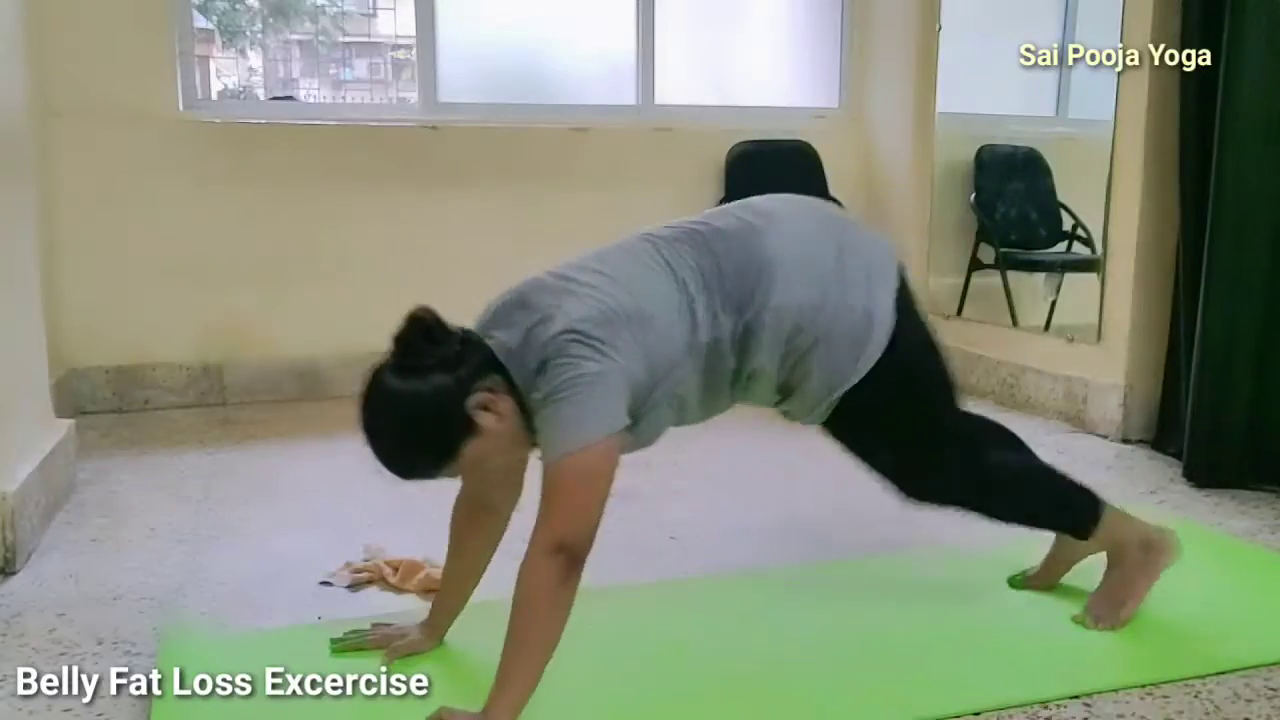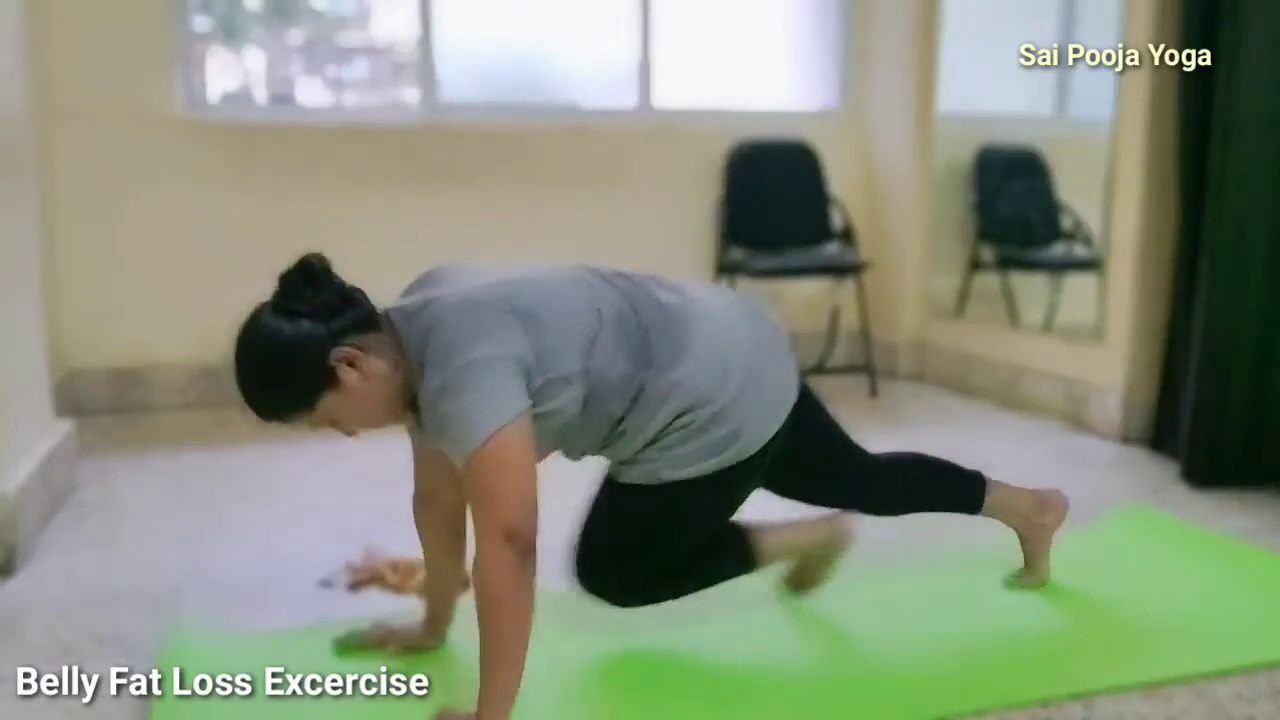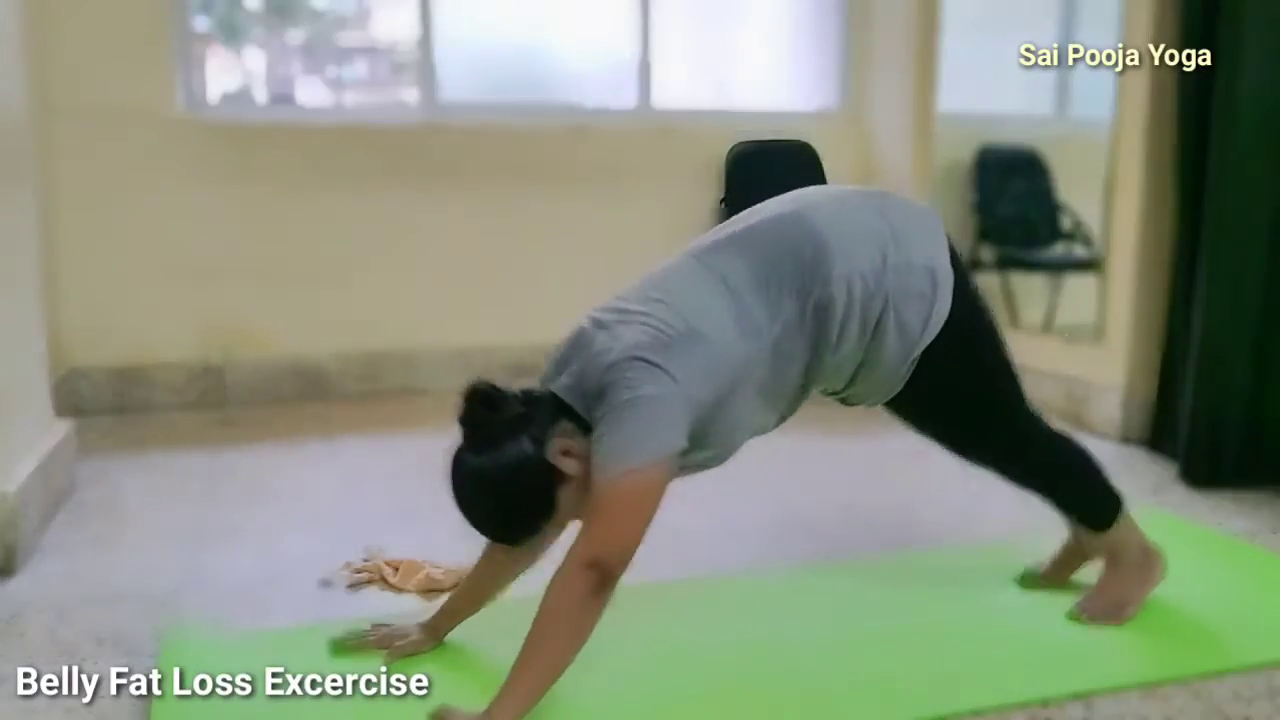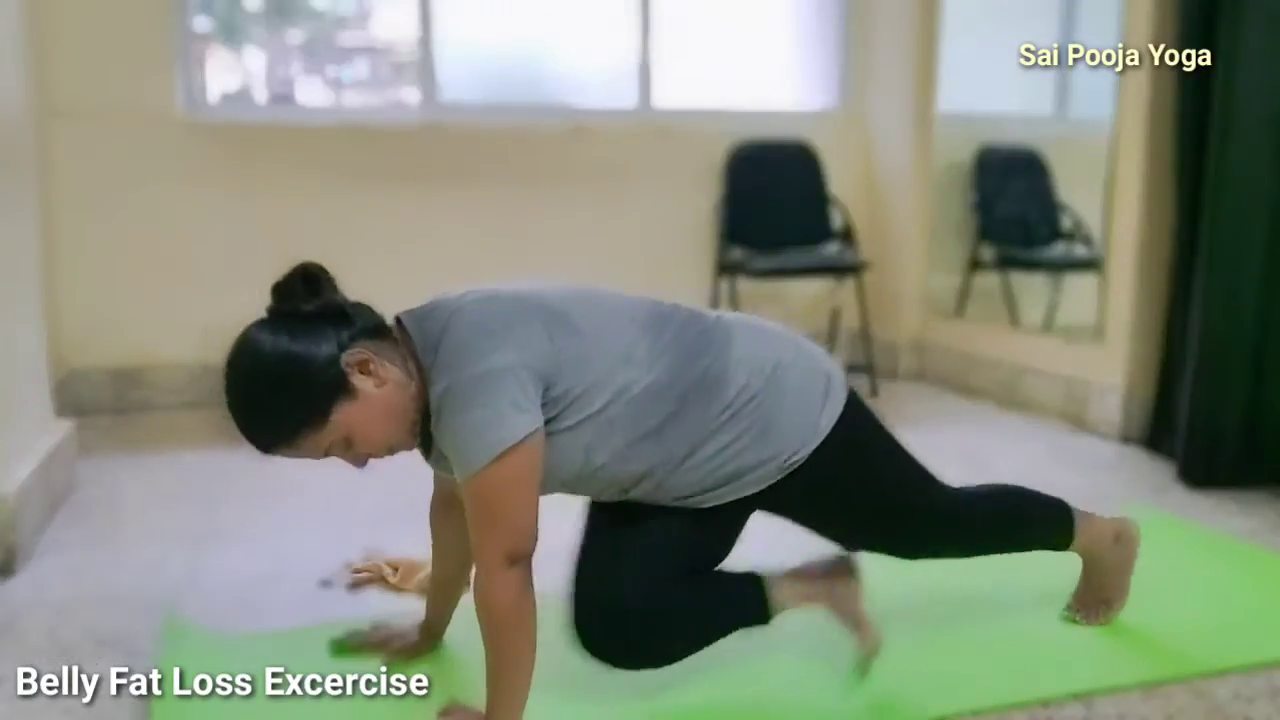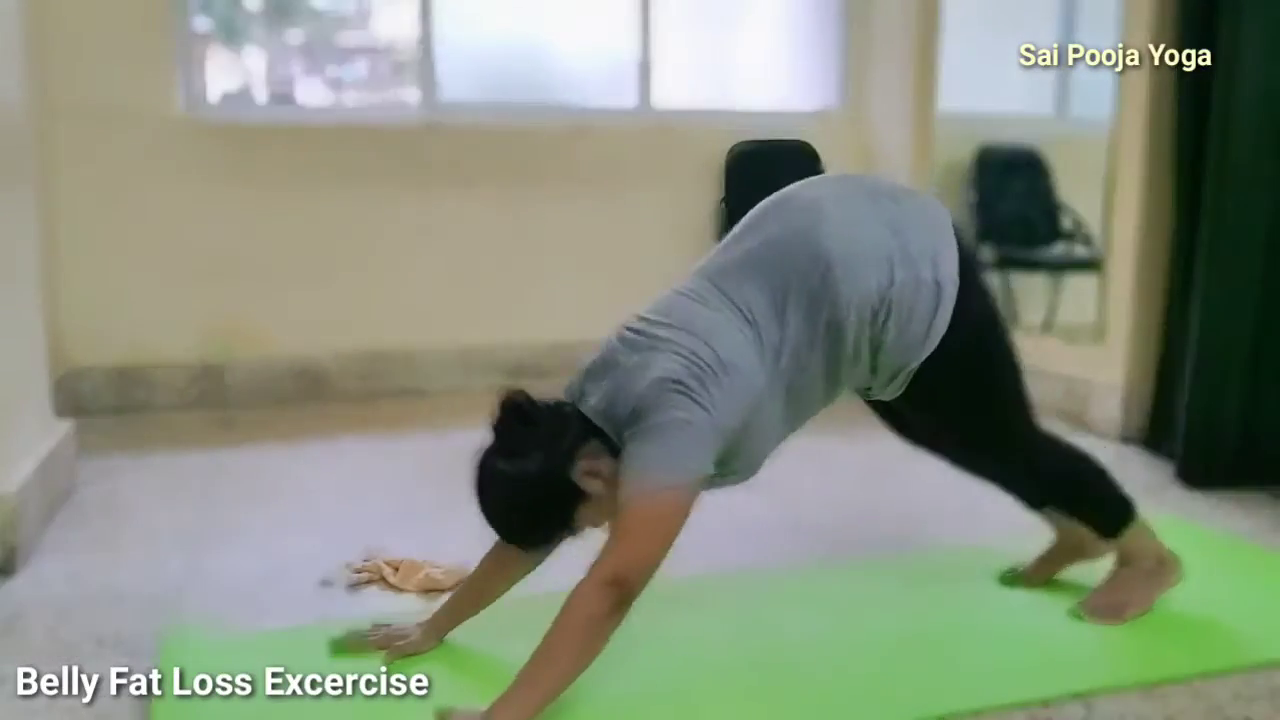
dt=1s
person 1, frame 1
left shoulder: (571, 375)
right shoulder: (493, 356)
left elbow: (559, 551)
right elbow: (485, 503)
right wrist: (431, 625)
left hip: (826, 301)
right hip: (791, 255)
left knee: (932, 473)
right knee: (932, 430)
left ankle: (1134, 538)
right ankle: (1078, 533)
person 1, frame 2
left shoulder: (461, 367)
right shoulder: (408, 338)
left elbow: (508, 544)
right elbow: (439, 495)
right wrist: (432, 623)
left hip: (716, 396)
right hip: (727, 354)
left knee: (617, 571)
right knee: (845, 475)
left ankle: (798, 539)
right ankle: (1033, 506)
person 1, frame 3
left shoulder: (636, 400)
right shoulder: (561, 400)
left elbow: (593, 568)
right elbow: (527, 526)
right wrist: (437, 625)
left hip: (889, 281)
right hip: (830, 251)
left knee: (1002, 432)
right knee: (971, 432)
left ankle: (1132, 550)
right ankle: (1085, 529)
person 1, frame 4
left shoulder: (475, 376)
right shoulder: (422, 363)
left elbow: (505, 562)
right elbow: (455, 509)
right wrist: (429, 628)
left hip: (775, 415)
right hip: (684, 454)
left knee: (925, 519)
right knee: (619, 632)
left ankle: (1102, 535)
right ankle: (814, 585)
person 1, frame 5
left shoulder: (668, 424)
right shoulder: (584, 406)
left elbow: (612, 587)
right elbow: (535, 528)
right wrist: (435, 625)
left hip: (897, 271)
right hip: (839, 235)
left knee: (995, 440)
right knee: (942, 428)
left ankle: (1144, 553)
right ankle: (1079, 532)
